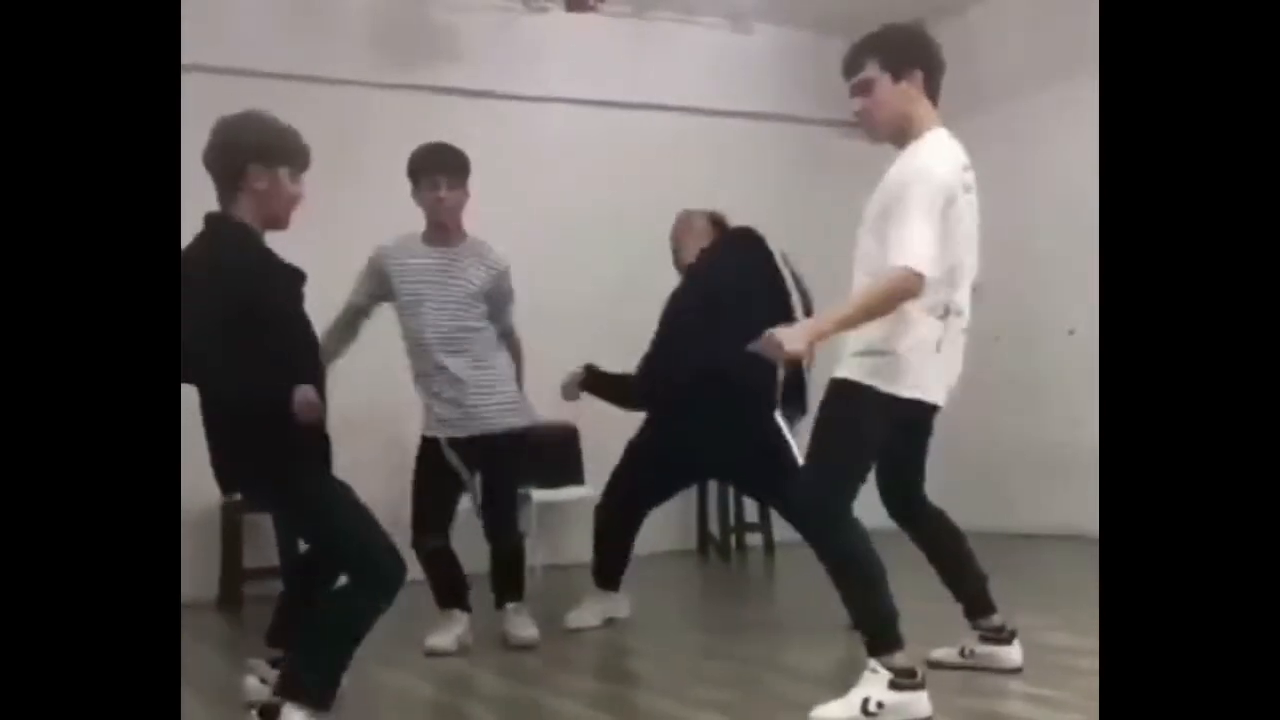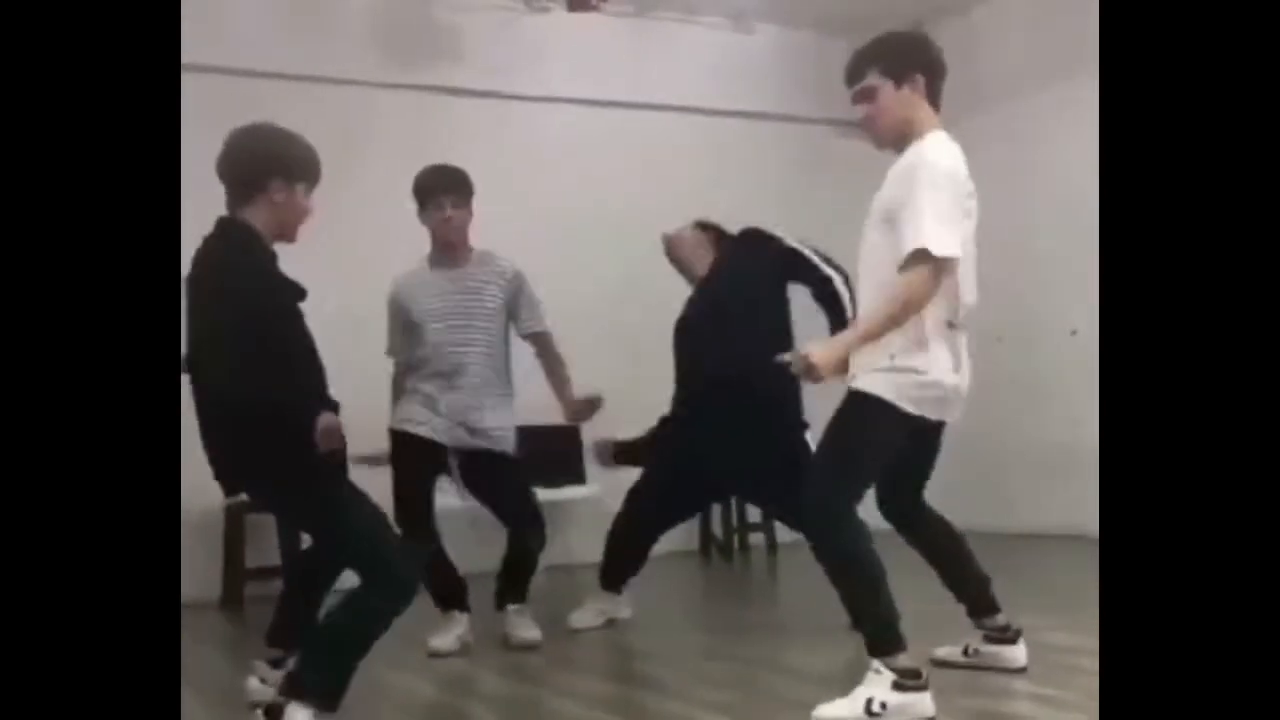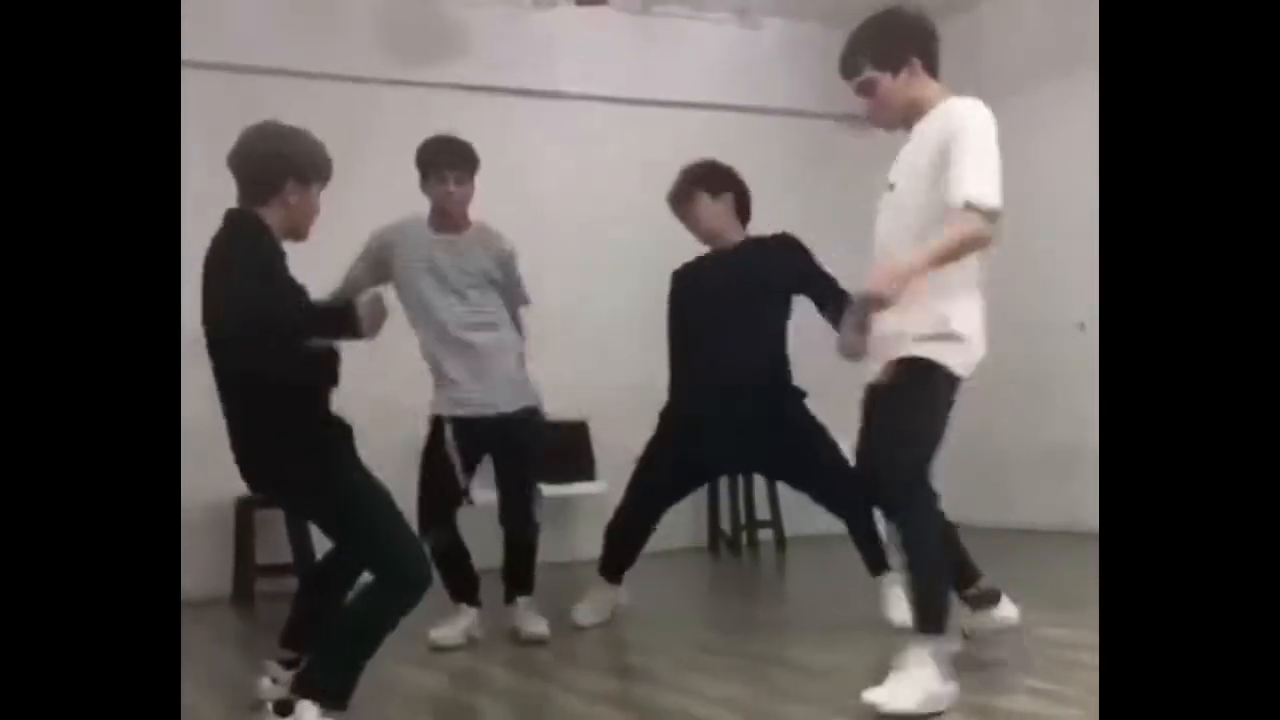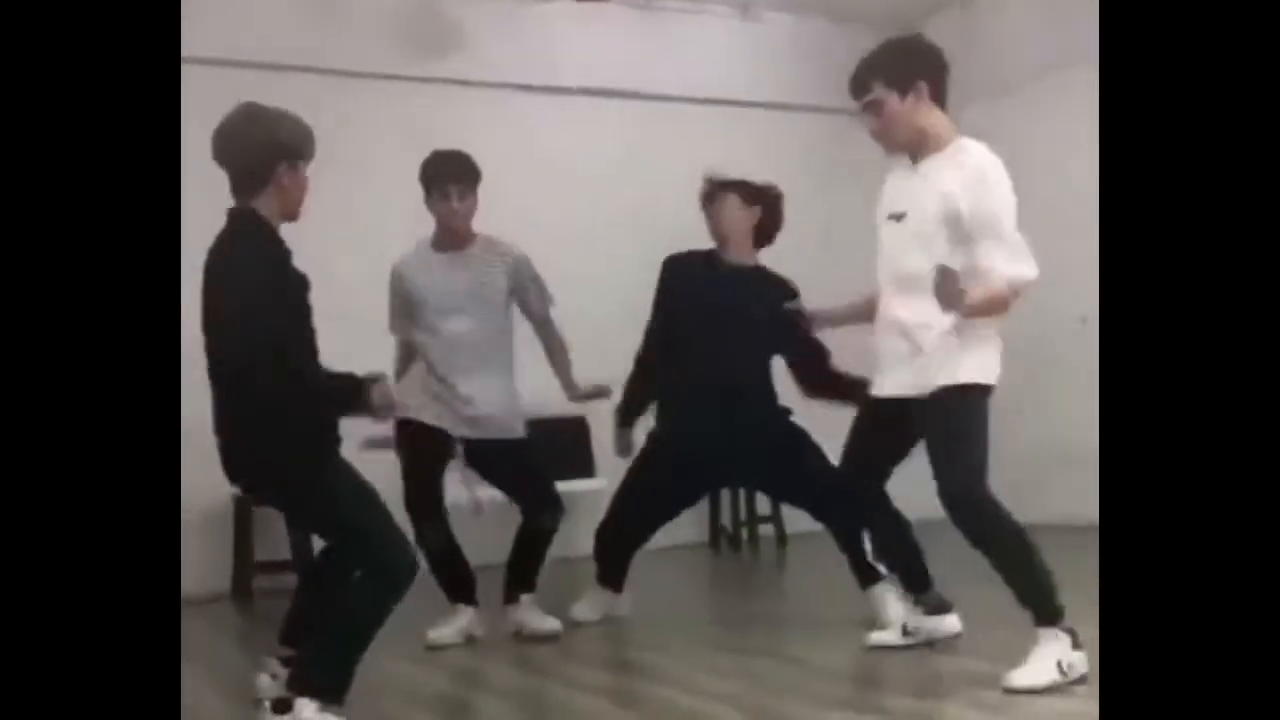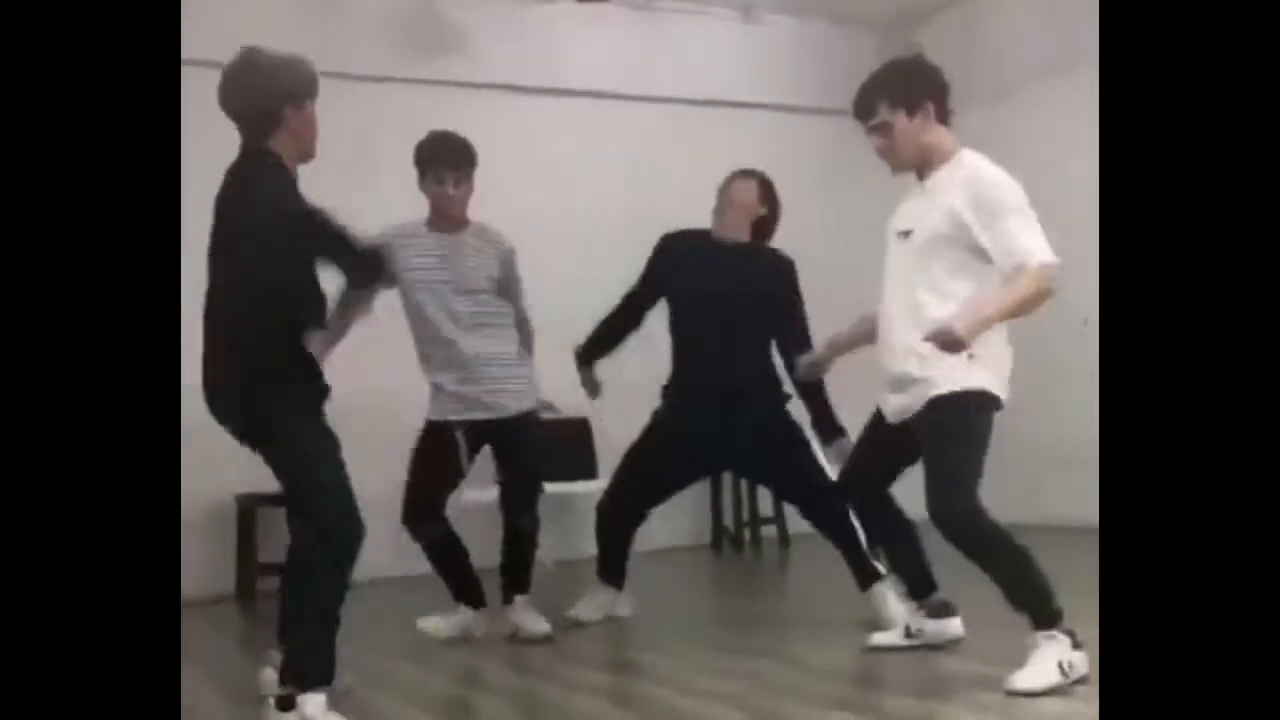
dt=0.2s
person 1, frame 1
left shoulder: (925, 164)
right shoulder: (947, 161)
left elbow: (907, 280)
left wrist: (812, 332)
left hip: (886, 365)
right hip: (919, 365)
left knee: (822, 502)
right knee: (905, 497)
right ankle: (994, 634)
person 1, frame 2
left shoulder: (928, 162)
right shoulder: (931, 166)
left elbow: (929, 270)
left wrist: (842, 345)
left hip: (899, 375)
right hip: (927, 374)
left knee: (825, 505)
right knee: (902, 503)
right ankle: (998, 633)
person 1, frame 3
left shoulder: (963, 120)
right shoulder: (916, 141)
left elbow: (980, 223)
left wrist: (907, 268)
right wrist: (870, 313)
left hip: (934, 337)
right hip: (902, 339)
left knee: (900, 479)
right knee: (884, 478)
left ankle: (929, 659)
right ankle: (981, 598)
person 1, frame 4
left shoulder: (974, 173)
right shoulder: (899, 182)
left elbow: (1007, 290)
left wrist: (964, 297)
right wrist: (826, 316)
left hip: (955, 367)
right hip: (898, 370)
left knee: (964, 494)
right knee: (856, 486)
left ankle: (1058, 637)
right ankle: (928, 609)
person 1, frame 5
left shoulder: (981, 182)
right shoulder: (914, 199)
left elbow: (1040, 276)
left wrist: (976, 324)
right wrist: (831, 349)
left hip: (960, 382)
right hip: (906, 384)
left knee: (952, 508)
right knee: (858, 489)
left ankle: (1057, 639)
right ankle: (932, 611)
person 2, frame 1
left shoulder: (232, 253)
right shoulder: (222, 258)
right elbow: (198, 360)
left wrist: (297, 392)
right wrist: (283, 395)
left hip: (274, 442)
right hip: (272, 448)
left knee: (333, 546)
right knee: (378, 568)
left ankle: (281, 668)
person 2, frame 2
left shoulder: (232, 258)
right shoulder: (235, 264)
right elbow: (217, 371)
left wrist: (314, 409)
right wrist: (307, 418)
left hip: (274, 448)
right hip: (284, 454)
left knee: (335, 544)
right knee: (393, 573)
left ankle: (279, 666)
person 2, frame 3
left shoulder: (242, 249)
right shoulder: (247, 253)
right elbow: (257, 336)
left wrist: (336, 320)
right wrist: (345, 319)
left hip: (288, 439)
right hip: (293, 445)
left knee: (359, 542)
right knee: (403, 569)
left ankle: (290, 665)
person 2, frame 4
left shoulder: (242, 249)
right shoulder: (251, 254)
right elbow: (268, 364)
left wrist: (347, 388)
right wrist: (358, 392)
left hip: (275, 439)
right hip: (282, 447)
left knee: (353, 541)
right knee: (390, 563)
left ankle: (290, 663)
person 2, frame 5
left shoulder: (258, 188)
right shoulder: (263, 191)
left elbow: (314, 234)
right elbow: (281, 281)
left wrist: (364, 265)
right wrist: (368, 268)
left hip: (268, 377)
right hip: (266, 383)
left knee: (320, 521)
right knee: (334, 527)
left ankle: (295, 660)
person 3, frame 1
left shoulder: (490, 264)
right shoulder: (390, 259)
right elbow: (352, 318)
left wrist: (518, 398)
left hip: (499, 417)
right hip: (441, 421)
left knee: (502, 523)
right knee: (430, 530)
left ankle: (512, 607)
right ankle: (455, 613)
person 3, frame 2
left shoulder: (506, 276)
right shoulder: (406, 290)
left elbow: (542, 342)
right elbow: (402, 369)
left wrist: (570, 400)
right wrist: (397, 421)
left hip: (487, 430)
right hip: (419, 429)
left knee: (528, 529)
right knee: (416, 535)
left ankle: (513, 607)
right ankle: (455, 614)
person 3, frame 3
left shoulder: (495, 247)
right shoulder: (393, 241)
right elbow: (346, 296)
left wrist: (519, 378)
left hip: (511, 400)
right hip: (455, 403)
left knee: (520, 510)
right knee: (436, 515)
left ankle: (522, 602)
right ankle: (466, 607)
person 3, frame 4
left shoulder: (509, 260)
right shoulder: (408, 270)
left elbow: (544, 324)
right elbow: (407, 346)
left wrist: (570, 385)
right wrist: (393, 402)
left hip: (493, 418)
right hip: (425, 416)
left knee: (545, 509)
right knee: (426, 520)
left ankle: (520, 600)
right ankle: (462, 606)
person 3, frame 5
left shoulder: (496, 247)
right shoulder: (394, 244)
right elbow: (354, 299)
left wrist: (525, 379)
left hip: (512, 400)
right hip: (451, 402)
left knee: (521, 508)
right knee: (421, 512)
left ankle: (518, 602)
right ankle: (470, 605)
person 4, frame 1
left shoulder: (748, 255)
right shoulder: (682, 302)
right wrist: (591, 378)
left hip: (746, 420)
right hip: (679, 423)
right knee: (615, 510)
right ankle: (607, 595)
person 4, frame 2
left shoulder: (754, 254)
right shoulder: (692, 319)
left elbow: (831, 279)
right wrist: (625, 450)
left hip: (770, 434)
right hip: (699, 439)
right knee: (636, 521)
right ankle: (608, 597)
person 4, frame 3
left shoulder: (781, 254)
right shoulder: (689, 280)
left elbow: (840, 306)
right elbow: (685, 365)
right wrist: (678, 430)
left hip: (771, 411)
right hip: (700, 418)
left knee: (851, 494)
right knee: (639, 506)
right ankle: (608, 588)
person 4, frame 4
left shoulder: (776, 293)
right shoulder: (681, 271)
left elbow: (815, 375)
right elbow: (654, 353)
right wrist: (626, 418)
left hip: (757, 428)
right hip: (686, 434)
left knee: (842, 505)
right knee: (621, 524)
right ankle: (607, 592)
person 4, frame 5
left shoulder: (773, 271)
right shoulder: (675, 251)
left elbow: (797, 353)
right elbow: (632, 309)
left wrist: (829, 428)
right wrist: (589, 353)
left hip: (757, 416)
right hip: (687, 416)
left knee: (828, 502)
right knee: (616, 508)
left ankle: (884, 596)
right ankle: (609, 591)
